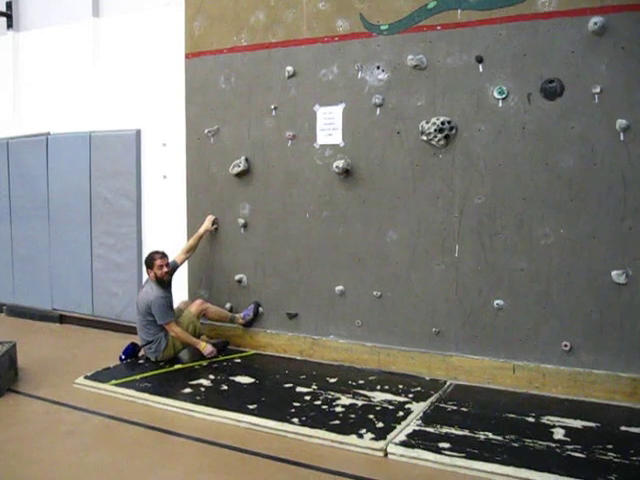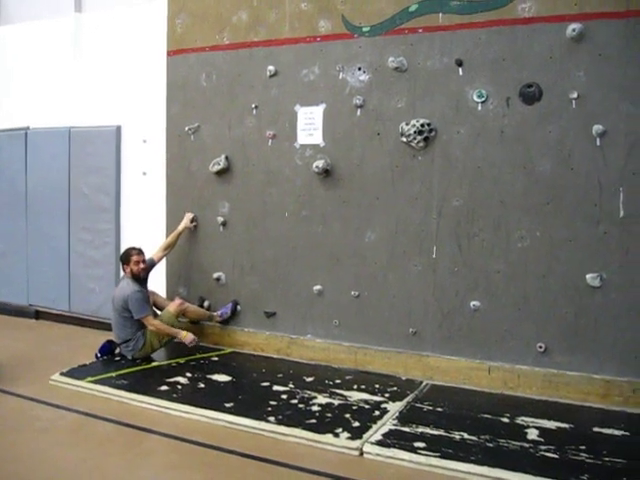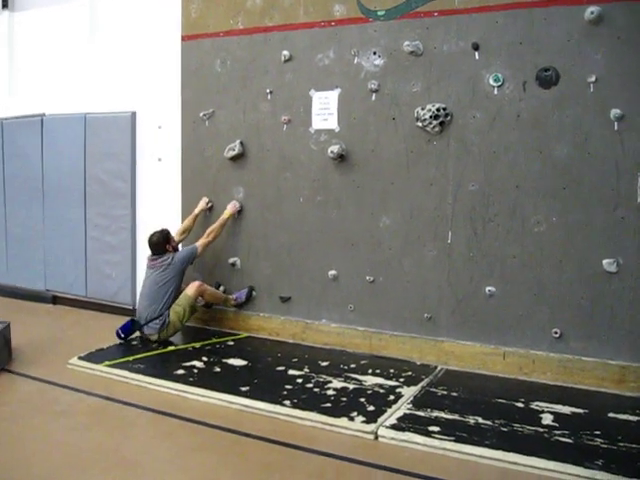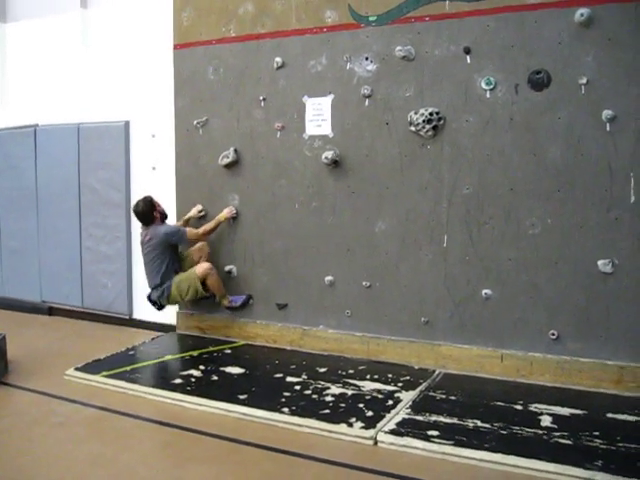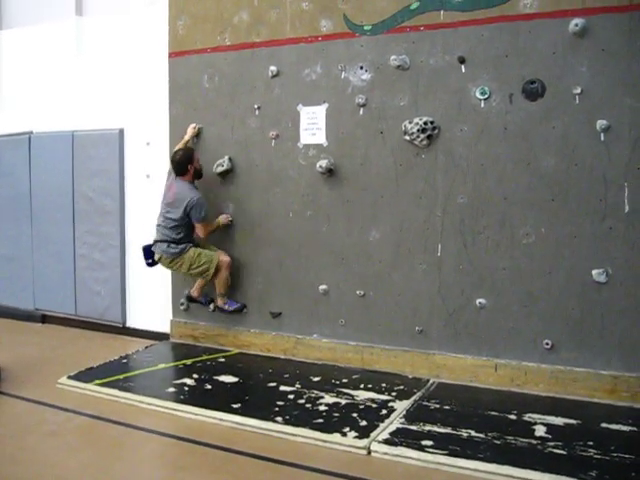
dt=1s
person 1, frame 1
left shoulder: (162, 277)
right shoulder: (156, 297)
left elbow: (185, 253)
right elbow: (173, 331)
left wrist: (202, 230)
right wrist: (200, 345)
left hip: (158, 339)
right hip: (160, 349)
left knee: (187, 306)
right knee: (199, 304)
left ankle: (206, 341)
right ankle: (240, 319)
person 1, frame 2
left shoulder: (134, 277)
right shoulder: (133, 292)
left elbow: (163, 251)
right elbow: (152, 325)
left wrist: (182, 228)
right wrist: (182, 335)
left hip: (131, 339)
right hip: (136, 346)
left knee: (150, 295)
right knee: (179, 304)
right ankle: (216, 317)
person 1, frame 3
left shoulder: (152, 260)
right shoulder: (175, 260)
left elbow: (181, 234)
right elbow: (208, 238)
left wrist: (198, 211)
right wrist: (227, 214)
left hip: (146, 326)
right hip: (158, 329)
right knee: (197, 286)
left ankle: (206, 298)
right ankle: (231, 301)
person 1, frame 4
left shoulder: (148, 228)
right shoulder: (164, 232)
right elbow: (199, 234)
left wrist: (189, 216)
right wrist: (221, 217)
right hip: (167, 290)
left knee: (202, 247)
right knee: (206, 268)
left ankle: (199, 290)
right ankle: (226, 301)
person 1, frame 5
left shoulder: (172, 179)
right shoulder: (194, 197)
left elbow: (176, 157)
right elbow: (203, 232)
left wrist: (188, 138)
right wrist: (219, 222)
left hip: (166, 246)
right hip: (173, 252)
left knee: (214, 259)
right knee: (224, 261)
left ankle: (195, 293)
right ankle: (222, 301)
